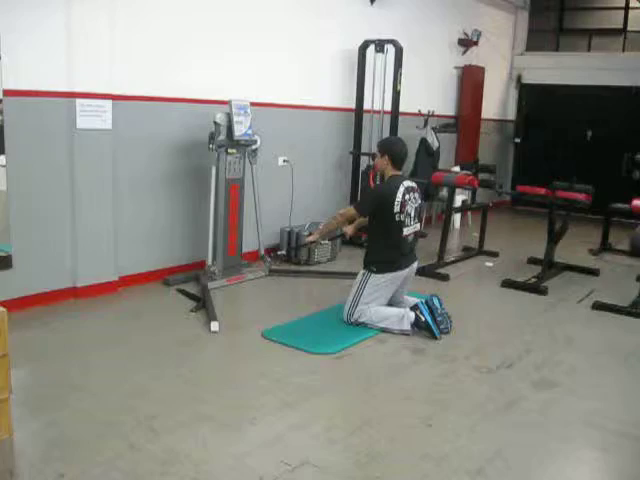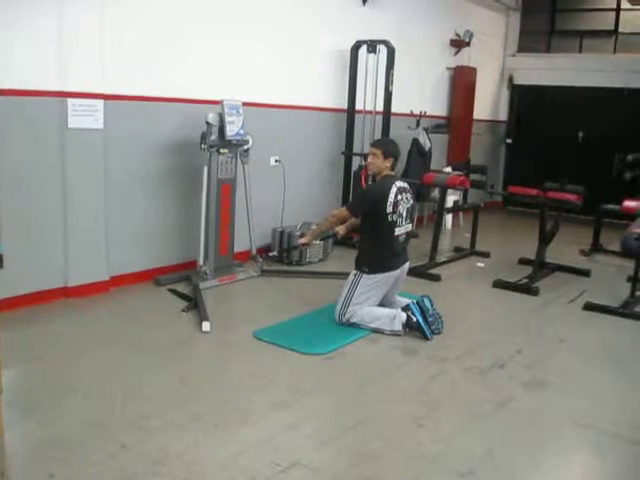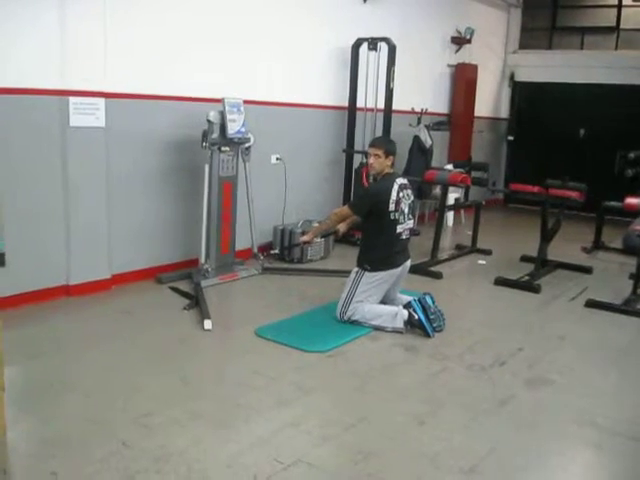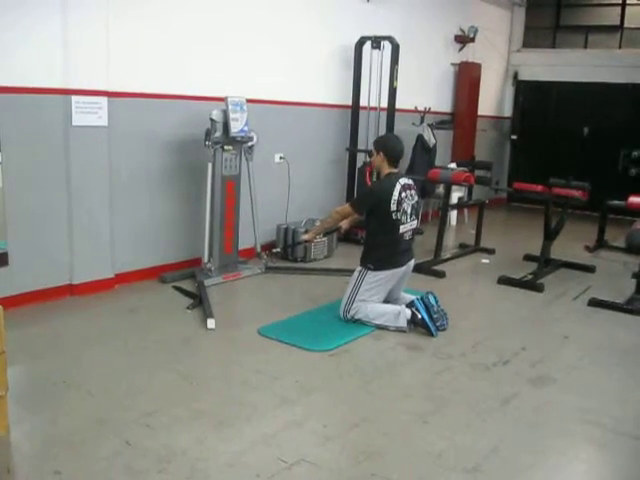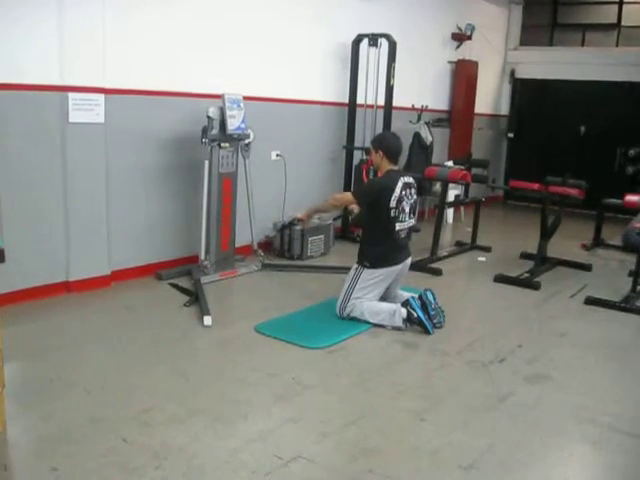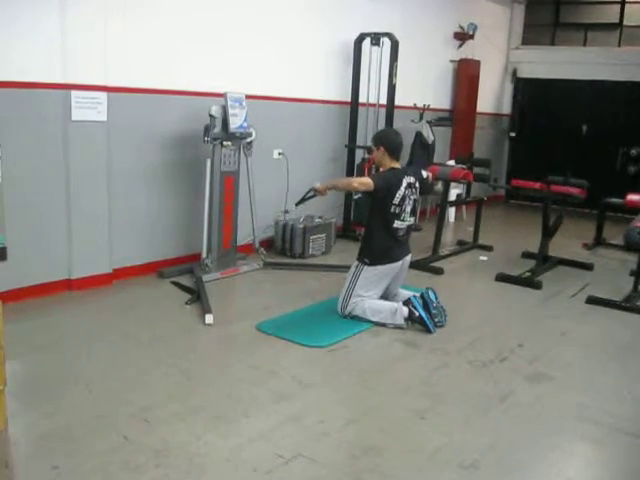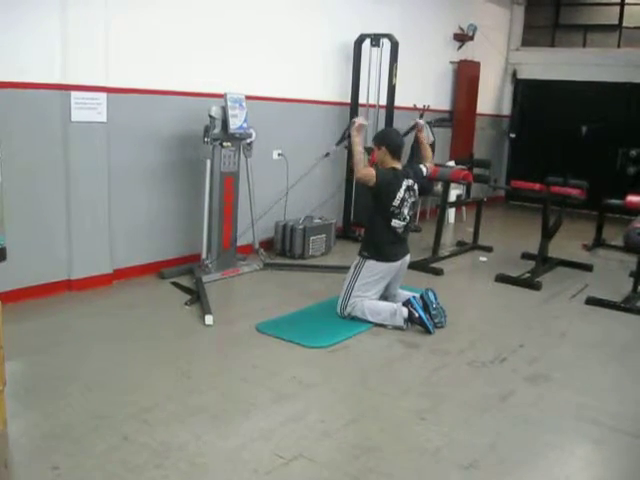
dt=0.7s
person 1, frame 1
left shoulder: (382, 191)
right shoulder: (413, 188)
left elbow: (344, 215)
left wrist: (318, 235)
right wrist: (355, 226)
left hip: (384, 268)
right hip: (408, 263)
left knee: (354, 314)
right knee: (393, 301)
left ankle: (413, 319)
right ankle: (424, 308)
person 1, frame 2
left shoulder: (374, 191)
right shoulder: (404, 187)
left elbow: (337, 216)
left wrist: (310, 236)
right wrist: (347, 227)
left hip: (376, 268)
right hip: (400, 263)
left knee: (345, 314)
right knee: (384, 301)
left ankle: (405, 319)
right ankle: (415, 308)
person 1, frame 3
left shoulder: (376, 190)
right shoulder: (403, 184)
left elbow: (339, 214)
left wrist: (312, 234)
right wrist: (348, 224)
left hip: (378, 266)
right hip: (401, 260)
left knee: (347, 311)
right knee: (386, 298)
left ankle: (406, 317)
right ankle: (416, 306)
person 1, frame 4
left shoulder: (378, 189)
right shoulder: (409, 184)
left elbow: (340, 213)
left wrist: (313, 233)
right wrist: (351, 221)
left hip: (381, 266)
right hip: (405, 260)
left knee: (350, 310)
right knee: (389, 299)
left ankle: (409, 316)
right ankle: (421, 305)
person 1, frame 5
left shoulder: (380, 184)
right shoulder: (409, 181)
left elbow: (339, 201)
left wrist: (309, 213)
right wrist: (362, 206)
left hip: (378, 262)
right hip: (402, 258)
left knee: (347, 307)
right knee: (386, 295)
left ankle: (404, 314)
right ankle: (420, 302)
person 1, frame 6
left shoulder: (385, 180)
right shoulder: (413, 176)
left elbow: (357, 184)
right elbow: (429, 177)
left wrist: (326, 186)
left hip: (378, 259)
right hip: (402, 255)
left knee: (349, 306)
right knee: (388, 295)
left ankle: (406, 313)
right ankle: (421, 301)
person 1, frame 7
left shoulder: (386, 178)
right shoulder: (412, 176)
left elbow: (361, 174)
right elbow: (428, 164)
left wrist: (356, 136)
right wrist: (421, 135)
left hip: (377, 258)
right hip: (401, 254)
left knee: (348, 306)
right knee: (388, 295)
left ankle: (405, 314)
right ankle: (421, 302)
